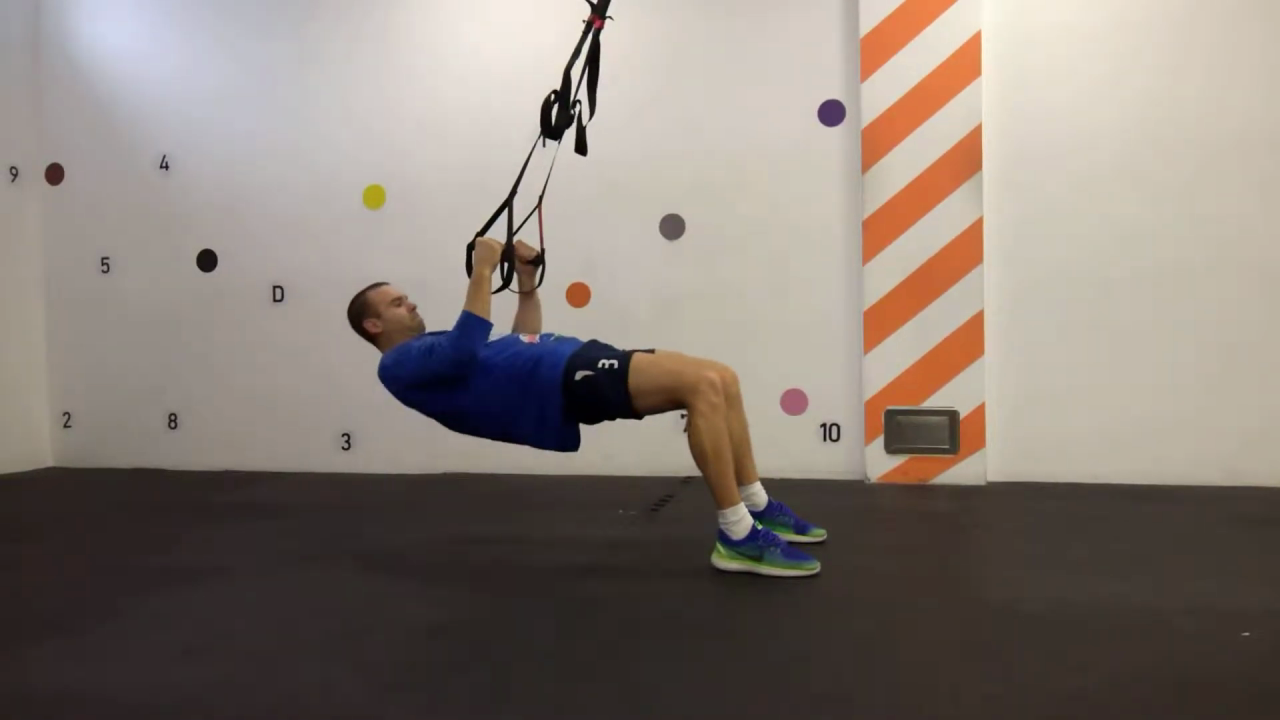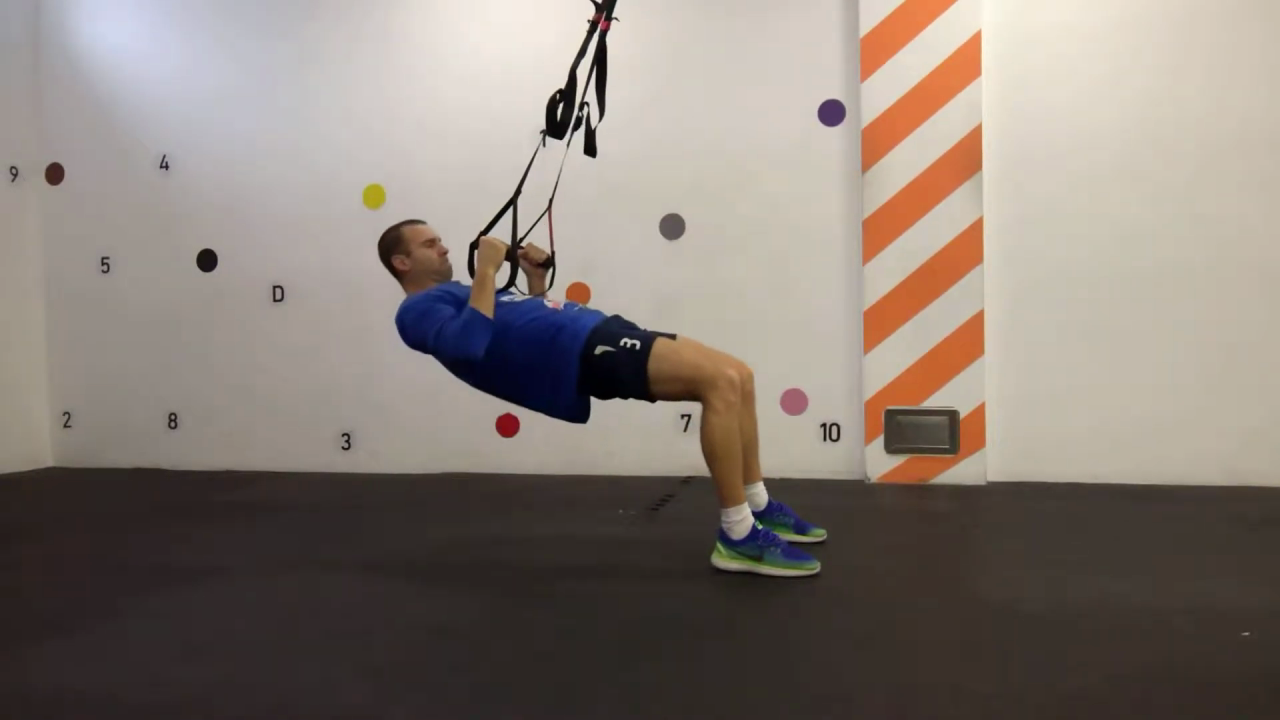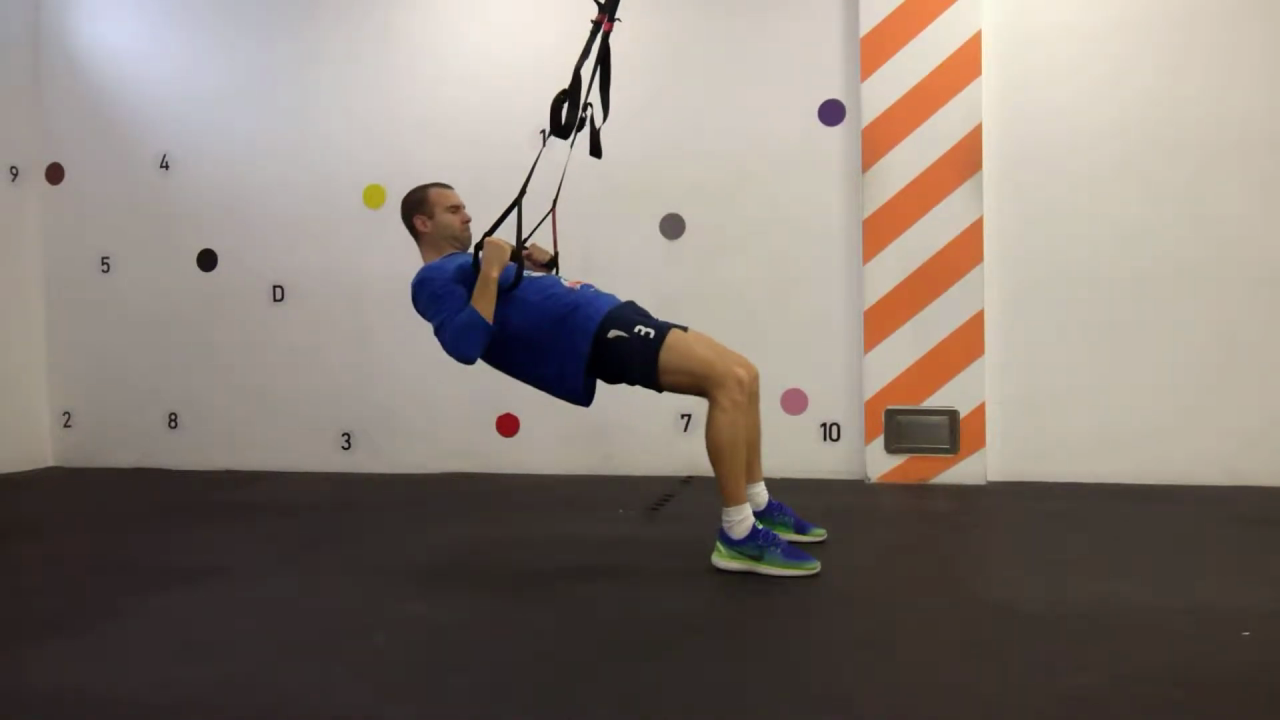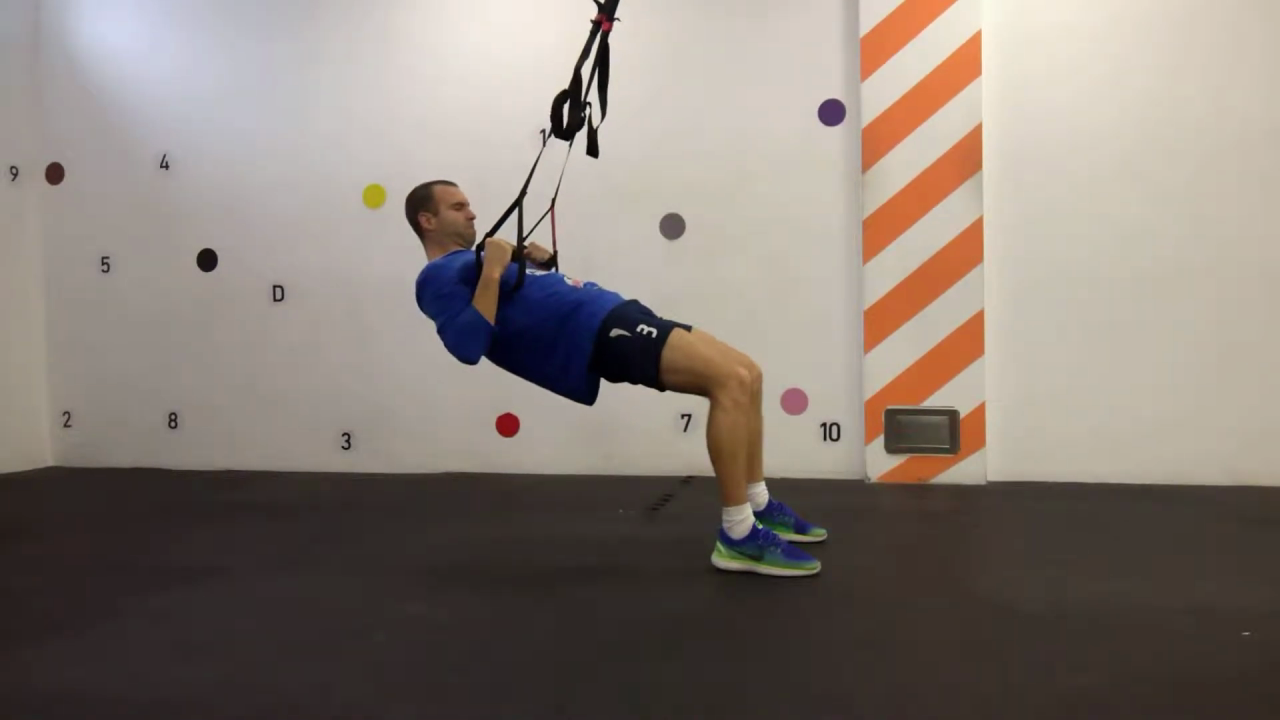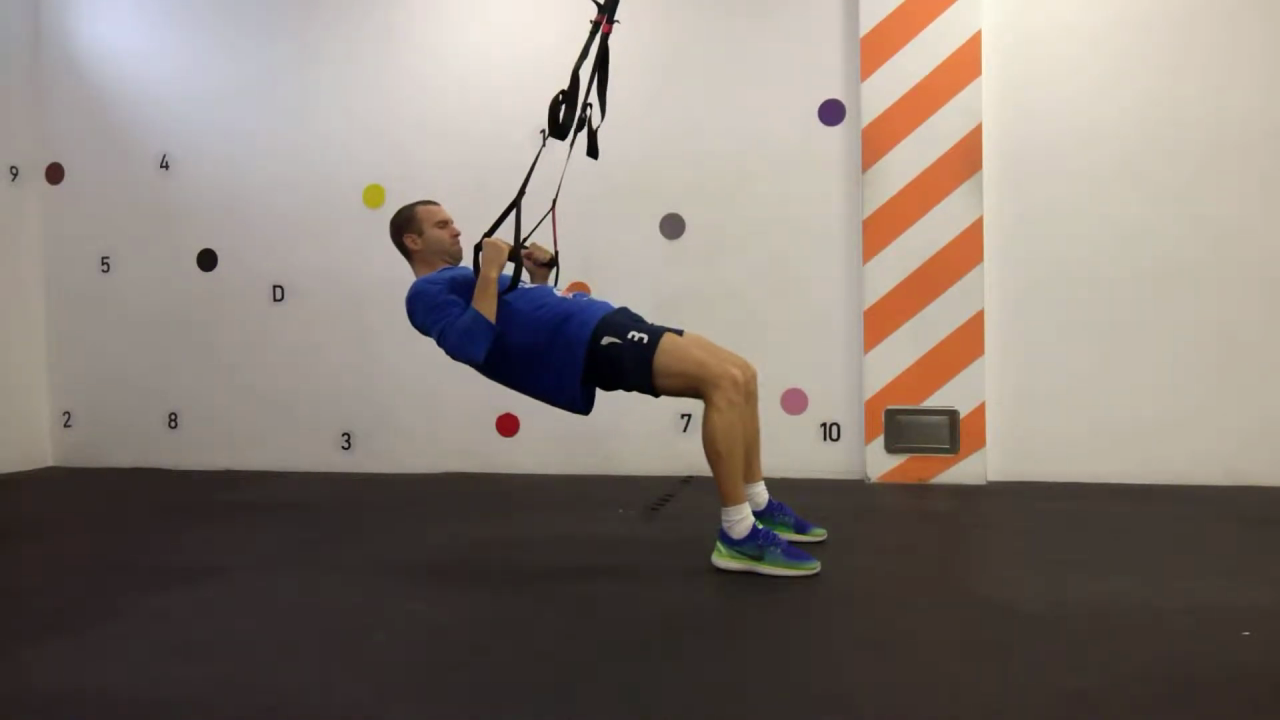
dt=0.4s
person 1, frame 1
left shoulder: (432, 349)
right shoulder: (401, 368)
left elbow: (522, 344)
right elbow: (467, 349)
left wrist: (526, 280)
right wrist: (481, 272)
left hip: (572, 363)
right hip: (561, 381)
left knee: (721, 380)
right knee: (705, 385)
left ankle: (758, 508)
right ankle: (738, 537)
person 1, frame 2
left shoulder: (448, 294)
right shoulder: (418, 311)
right elbow: (467, 346)
left wrist: (536, 281)
right wrist: (485, 272)
left hip: (594, 334)
right hip: (579, 351)
left knee: (736, 377)
right knee: (722, 382)
left ankle: (758, 508)
right ankle: (738, 536)
person 1, frame 3
left shoulder: (462, 266)
right shoulder: (434, 280)
right elbow: (464, 345)
left wrist: (538, 272)
right wrist: (490, 271)
left hip: (604, 319)
right hip: (589, 334)
left knee: (741, 377)
right knee: (729, 381)
left ankle: (758, 507)
right ankle: (738, 536)
person 1, frame 4
left shoulder: (465, 264)
right shoulder: (438, 277)
right elbow: (468, 346)
left wrist: (538, 271)
right wrist: (492, 271)
left hip: (608, 317)
right hip: (594, 334)
left knee: (744, 375)
right knee: (731, 379)
left ankle: (759, 506)
right ankle: (739, 535)
person 1, frame 5
left shoulder: (454, 283)
right shoulder: (427, 294)
right elbow: (469, 345)
left wrist: (538, 276)
right wrist: (489, 271)
left hip: (599, 326)
right hip: (585, 342)
left knee: (739, 375)
right knee: (725, 381)
left ankle: (758, 506)
right ankle: (738, 536)
